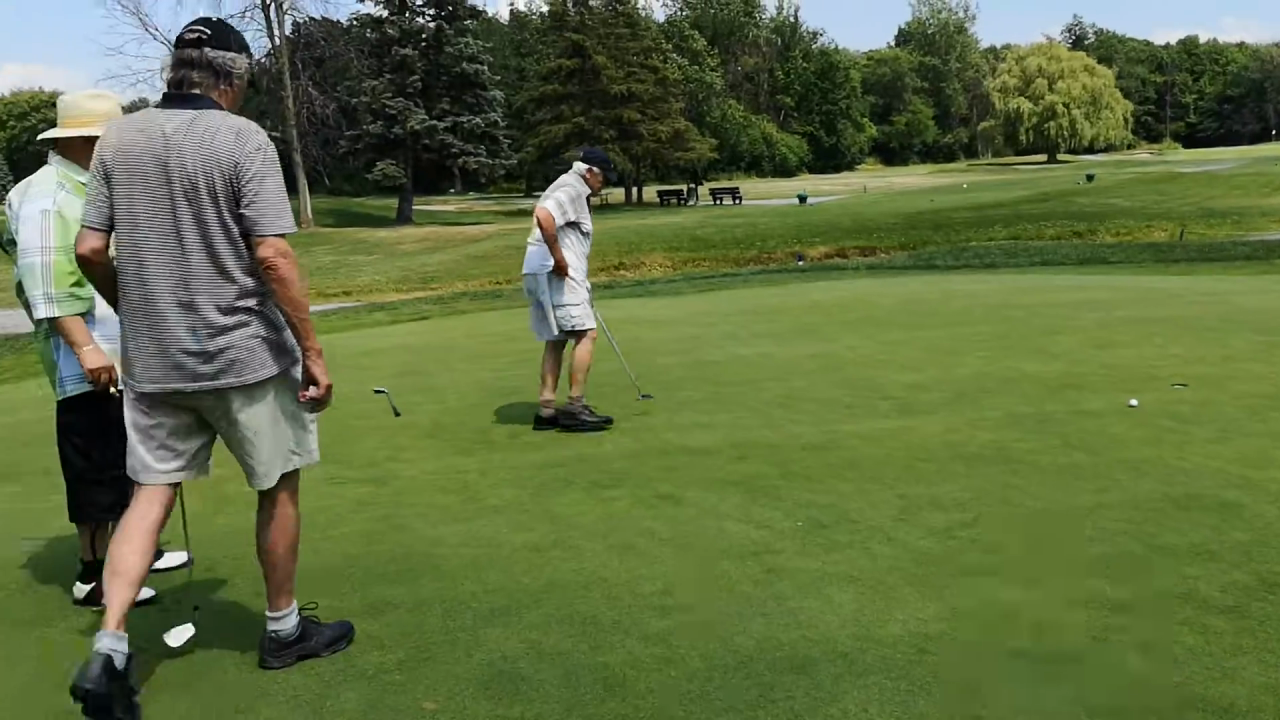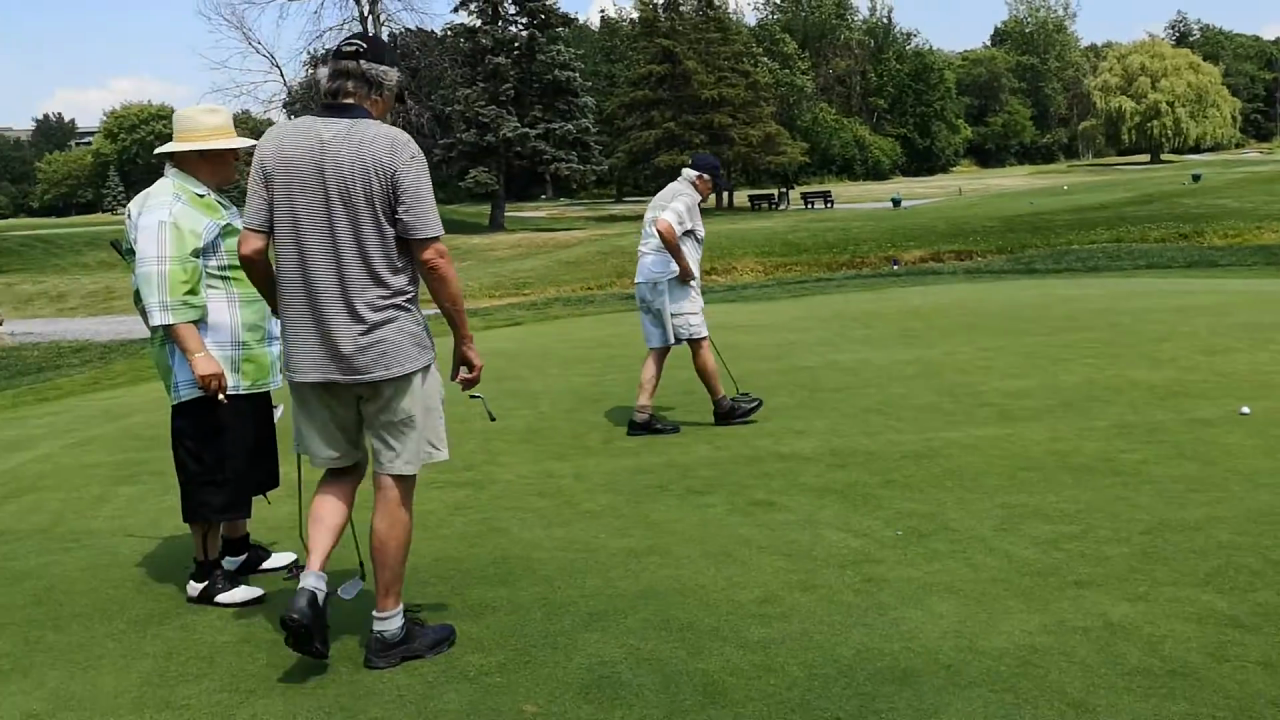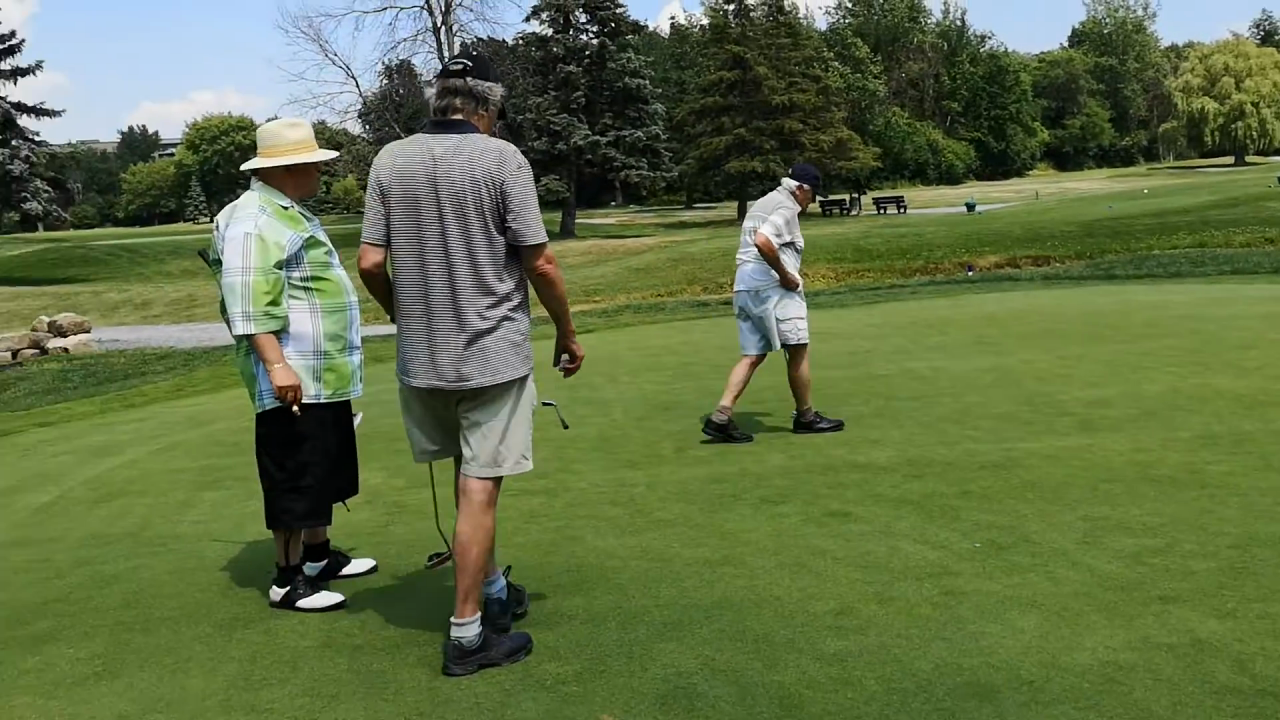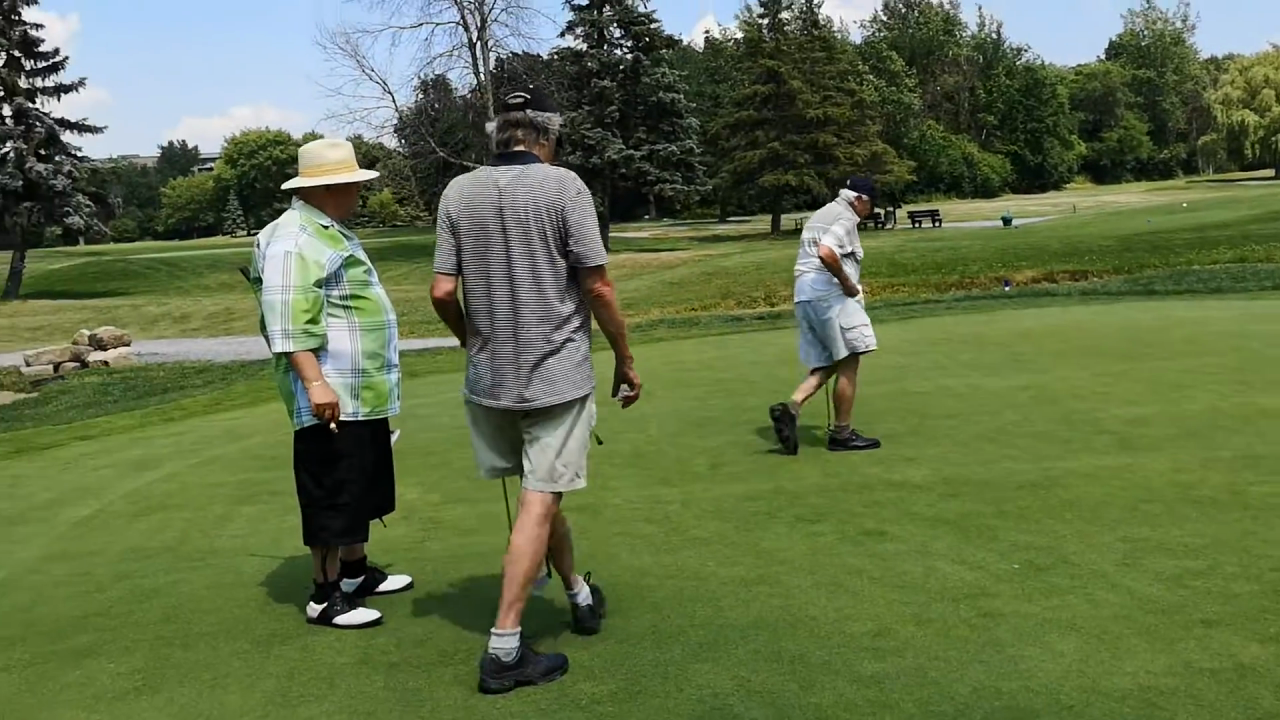
dt=0.2s
person 1, frame 1
left shoulder: (117, 139)
right shoulder: (244, 140)
left elbow: (90, 251)
right elbow: (273, 256)
right wrist: (313, 353)
left hip: (152, 361)
right hip: (242, 356)
left knee: (153, 495)
right knee: (279, 489)
left ankle: (108, 650)
right ankle: (283, 628)
person 1, frame 2
left shoulder: (275, 142)
right shoulder: (394, 146)
left elbow: (250, 250)
right elbow: (431, 257)
right wrist: (464, 339)
left hip: (311, 351)
right hip: (390, 347)
left knee: (340, 473)
right knee: (393, 483)
left ankle: (310, 589)
right ankle: (389, 627)
person 1, frame 3
left shoulder: (390, 160)
right shoulder: (502, 159)
left elbow: (369, 263)
right elbow: (541, 264)
right wrist: (567, 333)
left hip: (422, 357)
right hip: (493, 354)
left knee: (473, 476)
right knee: (479, 488)
left ankle: (490, 589)
right ankle: (466, 633)
person 1, frame 4
left shoulder: (458, 192)
right shoulder: (563, 185)
left elbow: (442, 292)
right elbow: (597, 286)
right wrist: (625, 358)
left hip: (491, 380)
right hip: (558, 374)
left knee: (540, 491)
right knee: (539, 501)
left ankle: (580, 596)
right ankle: (504, 647)
person 2, frame 1
left shoulder: (88, 191)
right shoulder: (49, 195)
right elbow: (49, 285)
right wrist: (84, 346)
right hip: (95, 368)
left knee: (127, 465)
right knee: (100, 472)
right ankle: (93, 574)
person 2, frame 2
left shoulder: (207, 201)
right shoulder: (167, 207)
right elbow: (166, 294)
right wrist: (198, 354)
left hip: (242, 367)
right hip: (210, 371)
left knee: (239, 466)
right knee: (212, 473)
left ankle: (238, 552)
right ankle: (206, 575)
person 2, frame 3
left shoulder: (290, 213)
right shoulder: (253, 219)
right elbow: (249, 303)
left wrist: (334, 364)
right wrist: (276, 365)
left hip: (323, 375)
right hip: (292, 378)
left knee: (322, 474)
right knee: (294, 480)
left ankle: (319, 557)
right ankle: (288, 580)
person 2, frame 4
left shoulder: (329, 232)
right shoulder: (294, 238)
right elbow: (288, 320)
right wrist: (314, 382)
left hip: (362, 392)
right hip: (331, 394)
left knee: (359, 490)
right knee: (331, 496)
left ankle: (356, 573)
right ankle: (326, 596)
person 3, frame 1
left shoulder: (571, 190)
right shoulder: (571, 189)
right elbow: (543, 216)
left wrist: (580, 277)
right wrist: (559, 259)
left hip: (544, 272)
right hip: (553, 273)
left knee: (557, 340)
right knee: (586, 335)
left ankle: (547, 409)
right ankle: (574, 407)
person 3, frame 2
left shoulder: (667, 194)
right shoulder: (685, 197)
right elbow: (665, 229)
right wrist: (685, 266)
left hip: (649, 278)
right hip: (670, 278)
left knee: (659, 348)
right knee: (700, 343)
left ankle: (641, 416)
right ankle: (724, 406)
person 3, frame 3
left shoulder: (763, 203)
right shoulder: (786, 208)
right elbow: (763, 242)
right wrist: (786, 274)
left hip: (746, 286)
right hip: (771, 286)
left knee: (753, 355)
right knee: (797, 351)
left ankle: (721, 418)
right ankle: (805, 417)
person 3, frame 4
left shoulder: (820, 215)
right shoulder: (845, 218)
right elbow: (826, 254)
right wrist: (847, 284)
left hip: (805, 296)
right hip: (832, 295)
left knee: (828, 365)
right knee: (848, 363)
left ankle: (789, 407)
right ankle: (841, 432)
